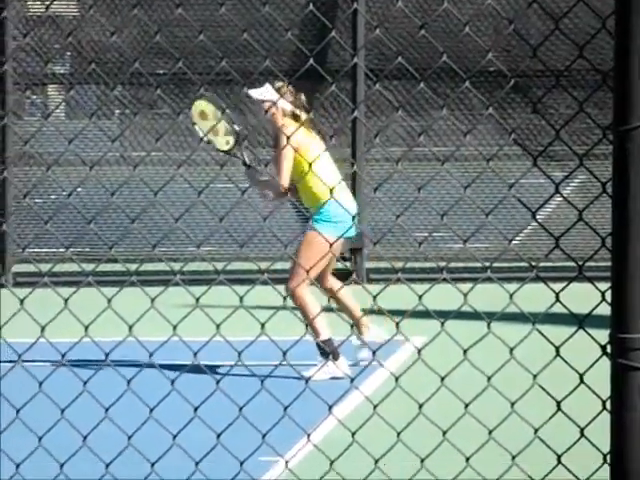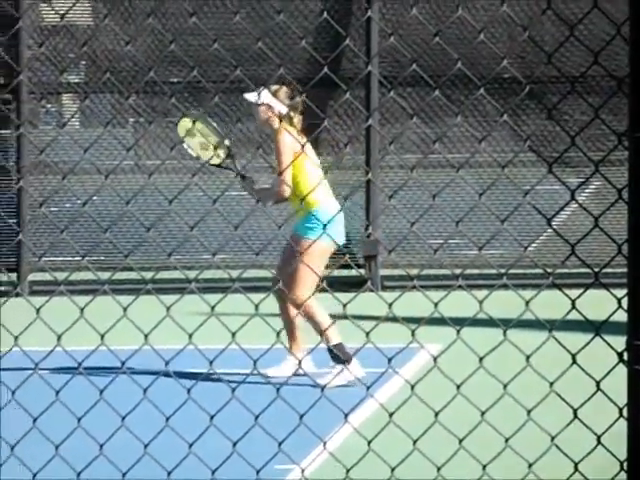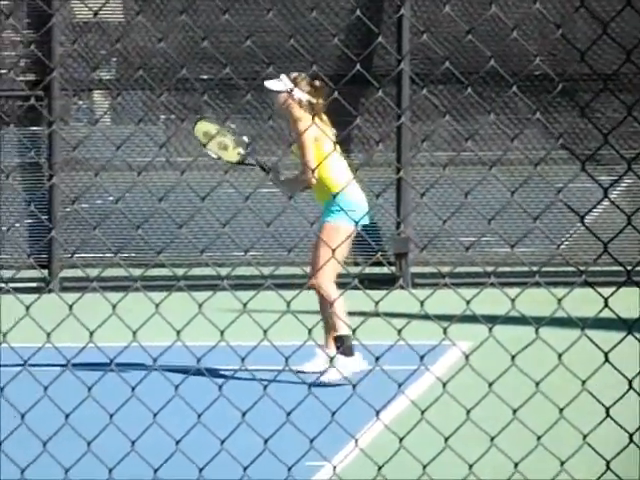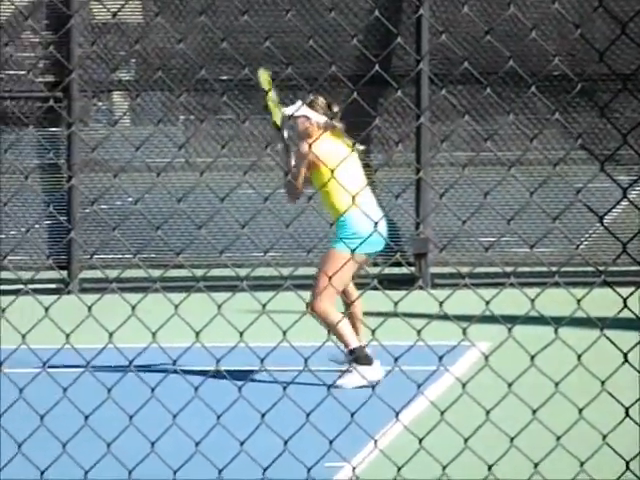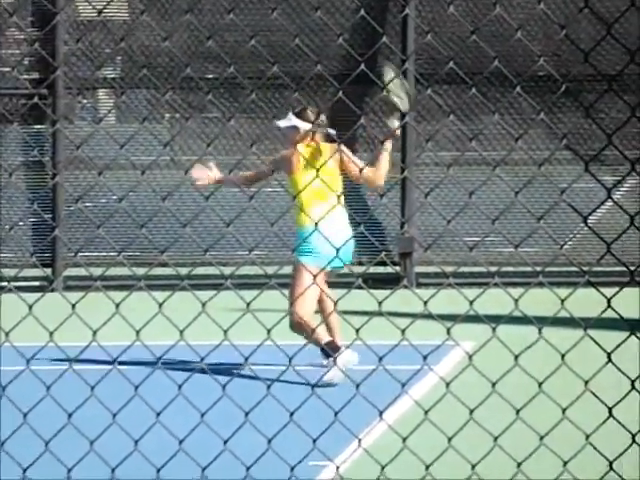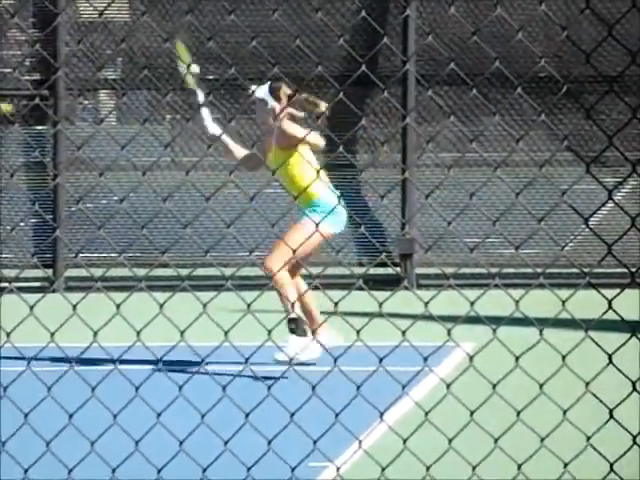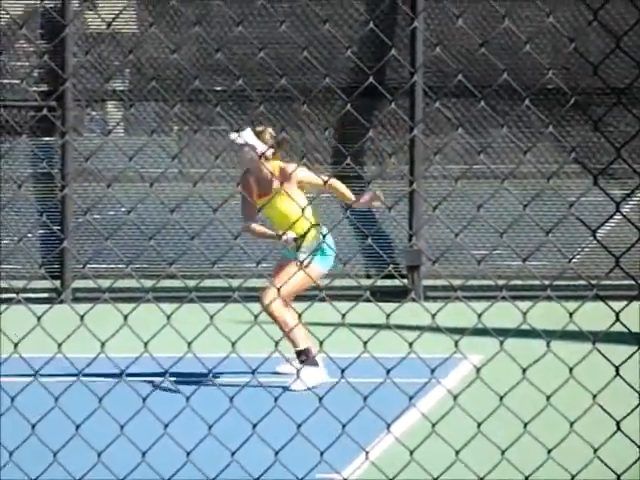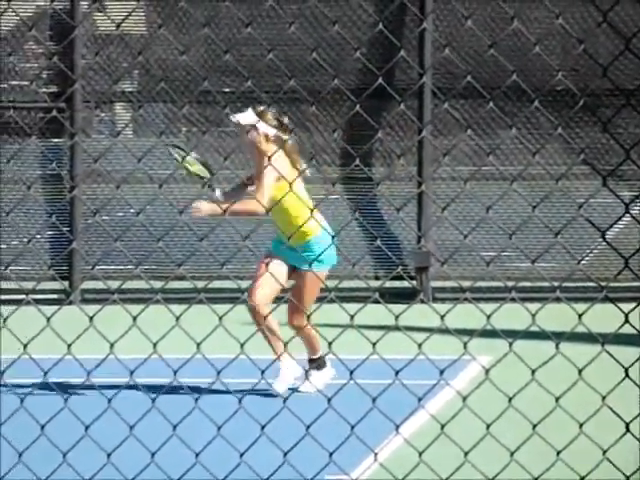
dt=0.3s
person 1, frame 1
left shoulder: (288, 133)
right shoulder: (300, 131)
left elbow: (282, 184)
left wrist: (258, 181)
right wrist: (265, 185)
left hip: (331, 211)
right hip: (340, 209)
left knee: (298, 285)
right knee: (323, 278)
left ankle: (333, 359)
right ankle: (366, 332)
person 1, frame 2
left shoulder: (283, 137)
right shoulder: (288, 134)
left elbow: (284, 190)
left wrist: (258, 192)
right wrist: (264, 194)
left hip: (322, 219)
right hip: (312, 218)
left knee: (300, 295)
right knee: (282, 286)
left ankle: (346, 363)
right ankle: (298, 357)
person 1, frame 3
left shoulder: (304, 125)
right shoulder: (312, 121)
left elbow: (309, 177)
left wrist: (282, 182)
right wrist: (289, 183)
left hip: (343, 203)
right hip: (341, 203)
left knee: (320, 279)
right knee: (324, 280)
left ankle: (348, 353)
right ankle: (332, 352)
person 1, frame 4
left shoulder: (308, 147)
right shoulder: (341, 140)
left elbow: (293, 194)
left wrist: (294, 163)
left hip: (353, 226)
right hip: (374, 224)
left knee: (320, 305)
right knee: (344, 286)
left ankle: (366, 365)
right ankle: (357, 352)
person 1, frame 5
left shoulder: (288, 156)
right shoulder: (337, 151)
left elbow: (250, 180)
right elbow: (376, 180)
left wrist: (217, 178)
right wrist: (387, 144)
left hip: (315, 238)
right hip: (342, 238)
left knee: (300, 319)
right knee: (315, 285)
left ankle: (335, 353)
right ankle: (338, 349)
person 1, frame 6
left shoulder: (285, 127)
right shoulder: (275, 135)
left elbow: (318, 141)
right elbow: (248, 161)
left wrist: (287, 125)
right wrist: (222, 136)
left hip: (324, 210)
right hip: (318, 211)
left knee: (274, 265)
right knee: (288, 275)
left ankle: (300, 334)
right ankle: (317, 334)
person 1, frame 7
left shoulder: (289, 172)
right shoulder: (247, 179)
left elbow: (329, 182)
right elbow: (249, 224)
left wrist: (356, 201)
right wrist: (279, 236)
left hip: (317, 247)
right hip: (295, 248)
left knee: (270, 299)
right knee: (277, 301)
left ankle: (311, 365)
right ankle: (305, 357)
person 1, frame 8
left shoulder: (273, 158)
right shoulder: (265, 154)
left elbow: (260, 206)
right elbow: (258, 189)
left wrist: (216, 209)
right wrist: (226, 196)
left hip: (313, 243)
right hip: (286, 241)
left knee: (297, 317)
right knee: (257, 302)
left ankle: (319, 366)
right ankle: (289, 366)
